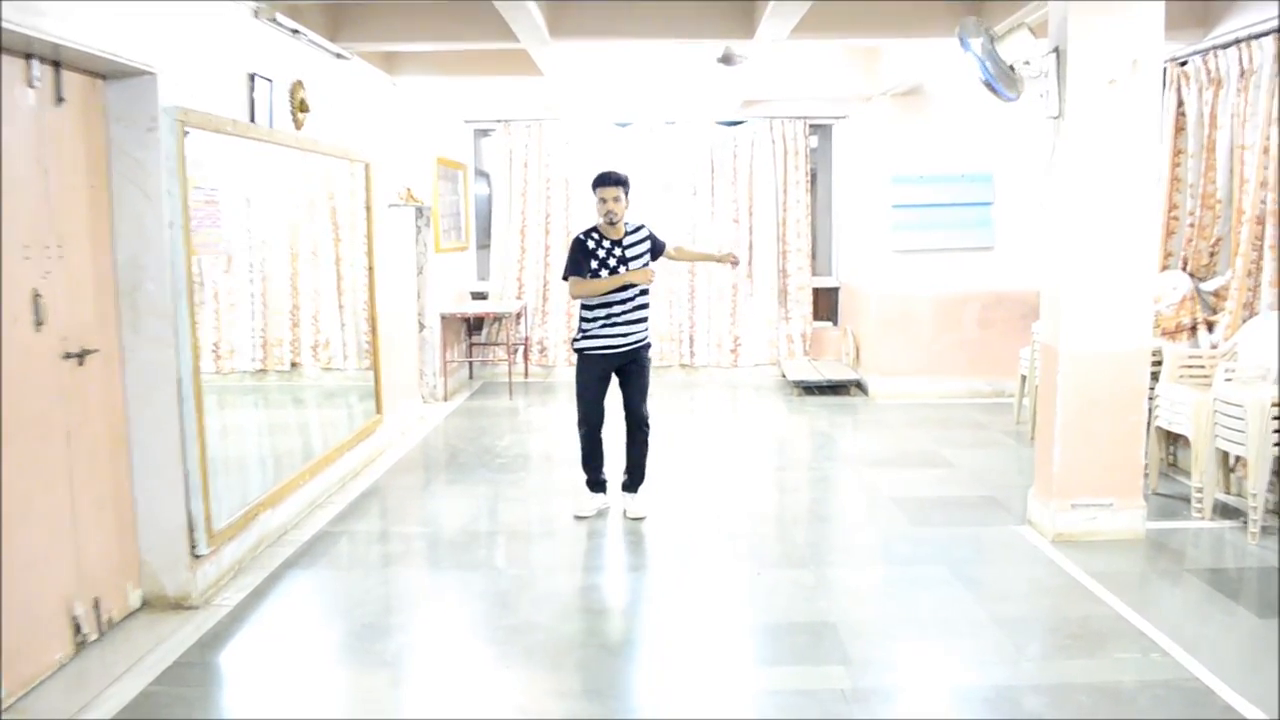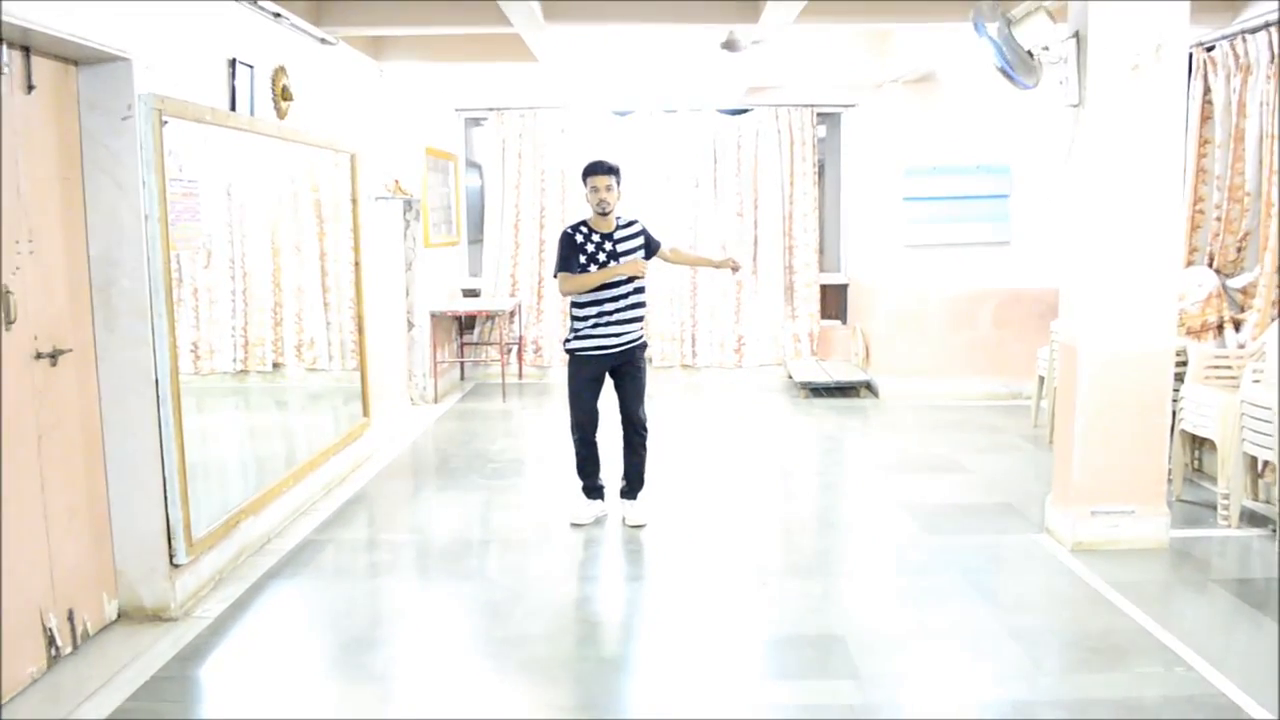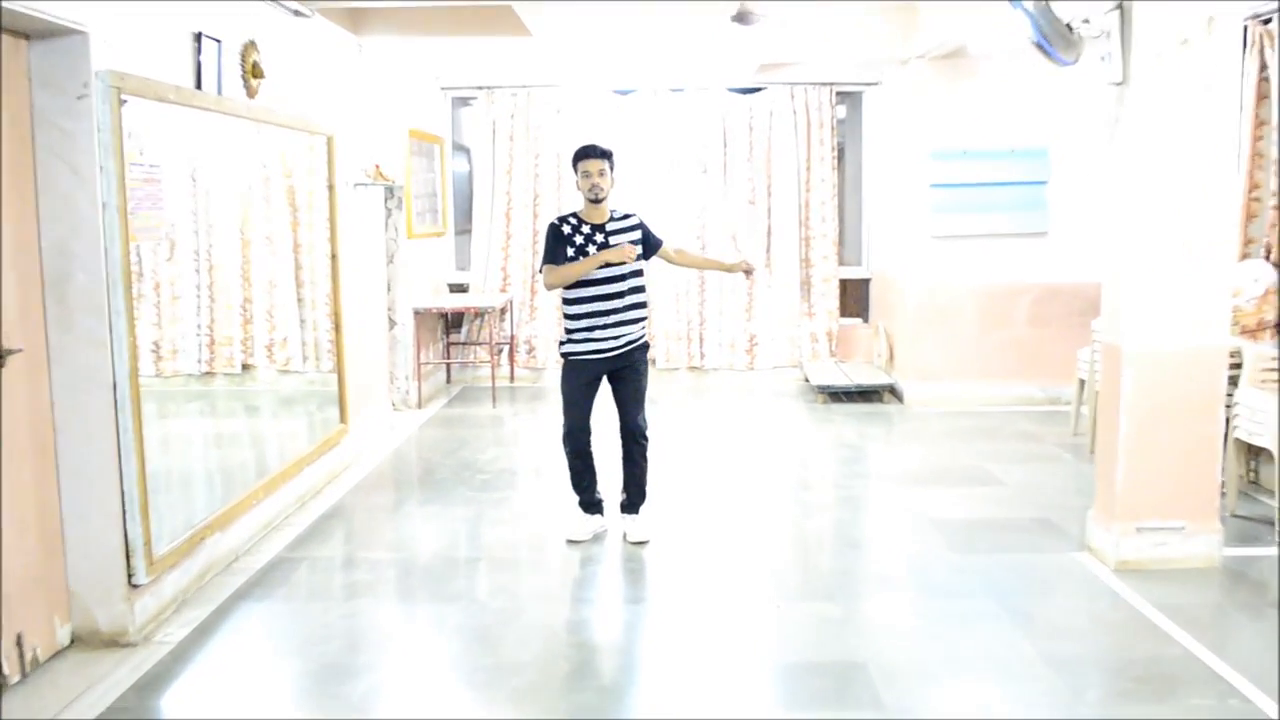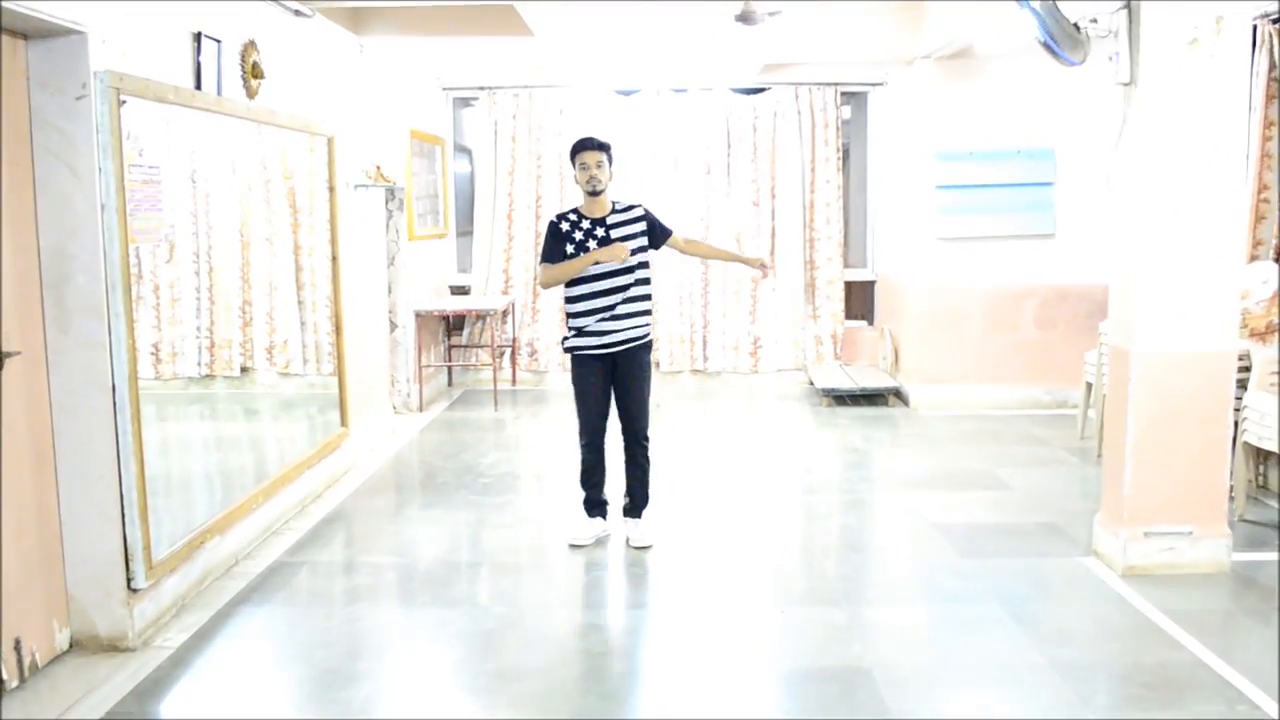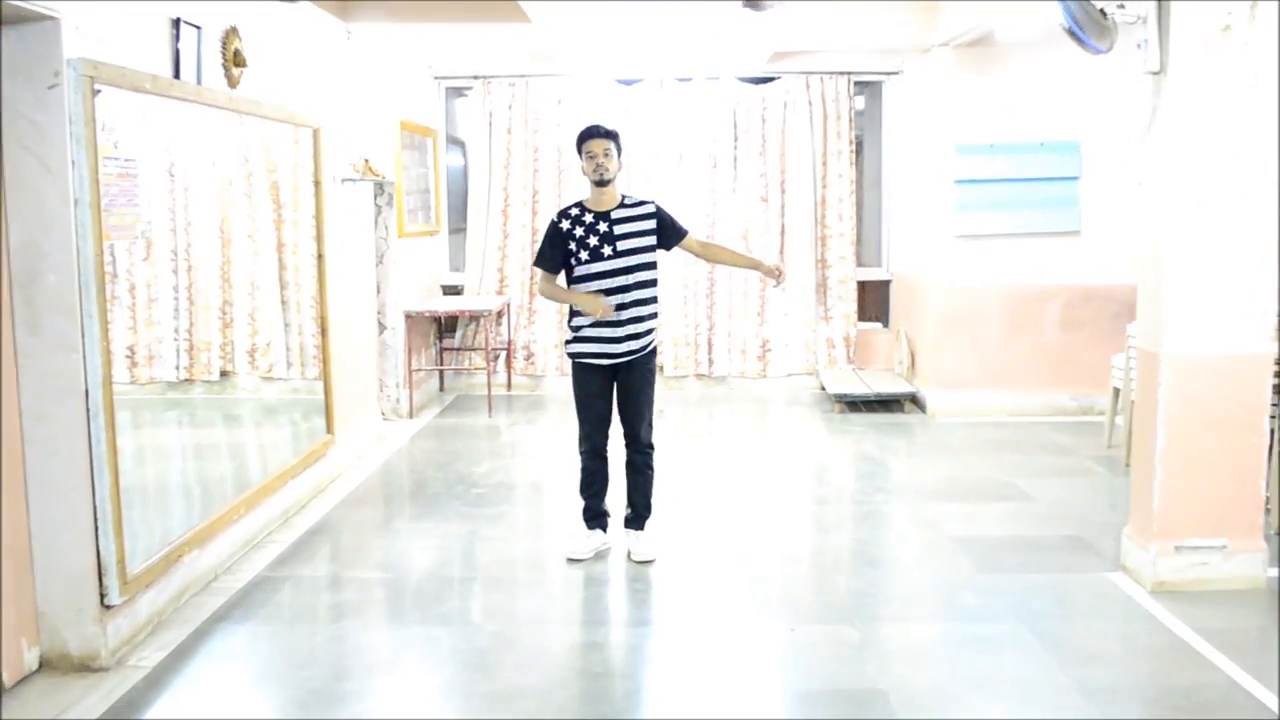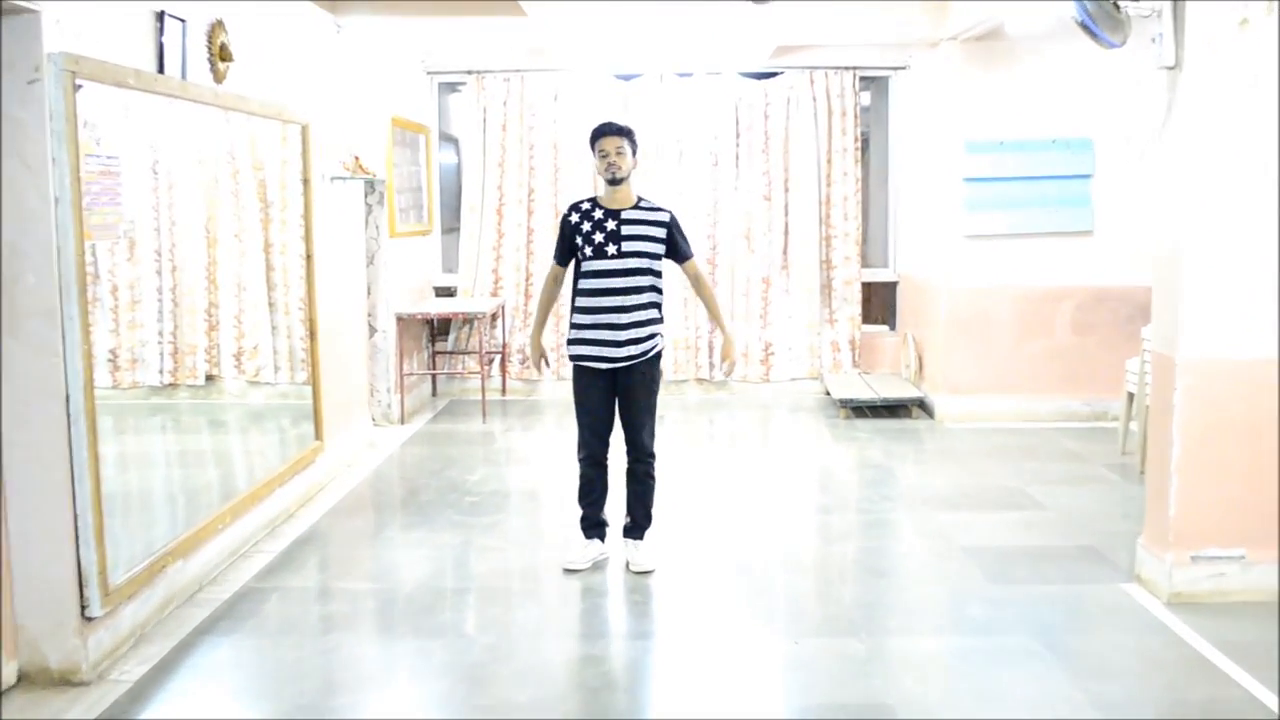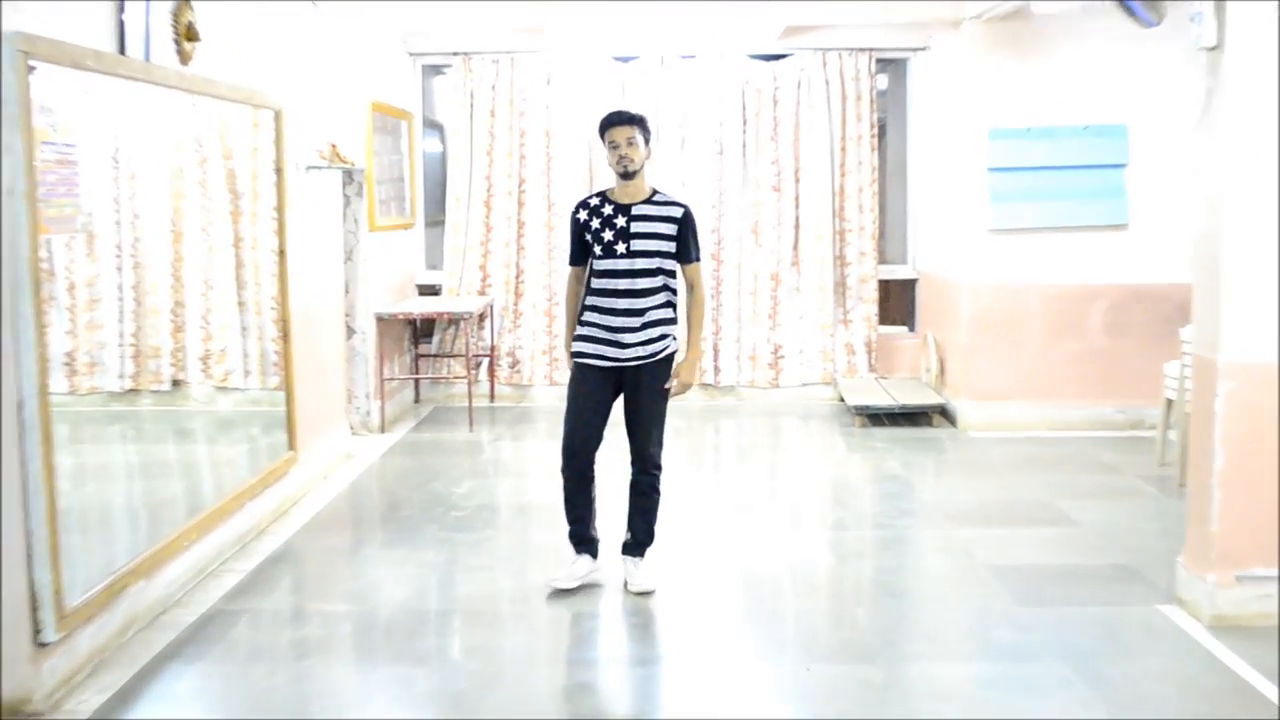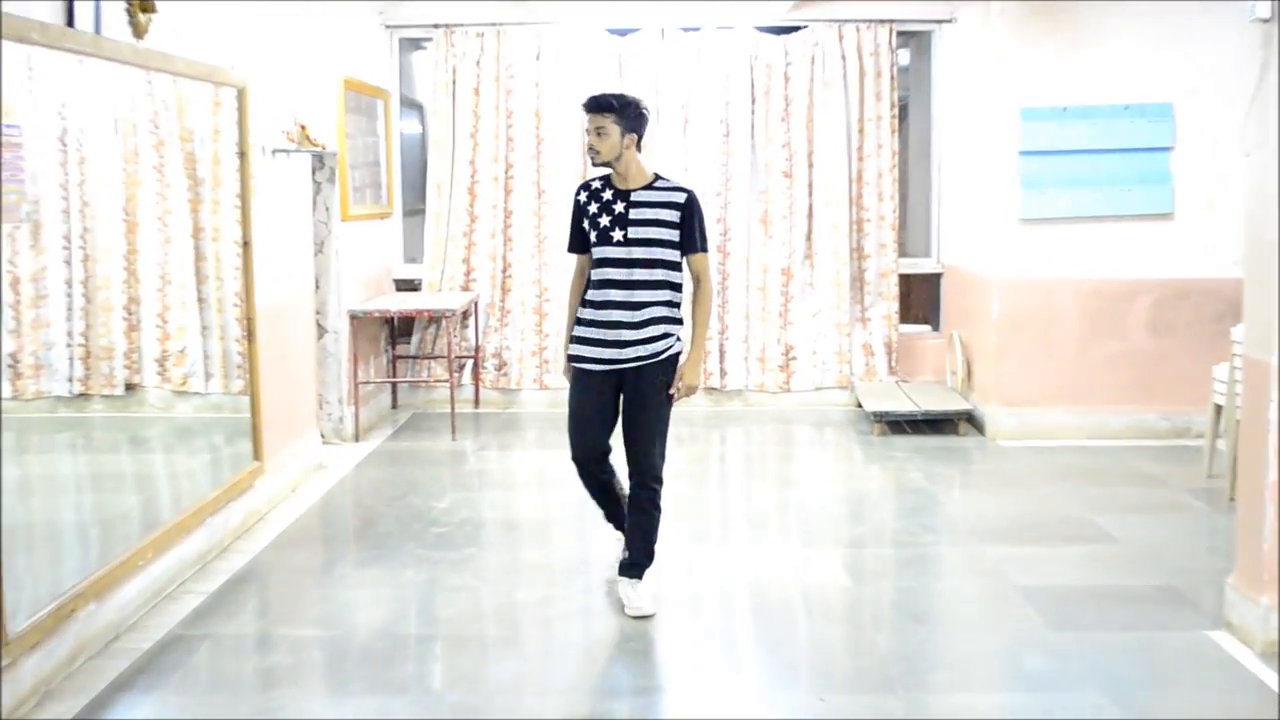
dt=0.4s
person 1, frame 1
left shoulder: (642, 234)
right shoulder: (583, 242)
left elbow: (672, 252)
right elbow: (576, 290)
left wrist: (717, 257)
right wrist: (628, 277)
left hip: (635, 347)
right hip: (594, 349)
left knee: (638, 419)
right knee: (589, 421)
left ankle: (632, 491)
right ankle: (596, 490)
person 1, frame 2
left shoulder: (635, 230)
right shoulder: (573, 237)
left elbow: (667, 253)
right elbow: (565, 286)
left wrist: (716, 263)
right wrist: (617, 269)
left hip: (630, 347)
right hip: (586, 350)
left knee: (635, 423)
right knee: (583, 426)
left ankle: (631, 497)
right ankle: (592, 497)
person 1, frame 3
left shoulder: (632, 225)
right shoulder: (561, 229)
left elbow: (672, 254)
right elbow: (550, 279)
left wrist: (727, 266)
right wrist: (603, 256)
left hip: (630, 349)
right hip: (581, 353)
left knee: (634, 430)
right knee: (575, 435)
left ankle: (632, 512)
right ankle: (591, 512)
person 1, frame 4
left shoulder: (636, 216)
right shoulder: (562, 225)
left elbow: (685, 244)
right elbow: (545, 278)
left wrist: (744, 259)
right wrist: (599, 255)
left hip: (633, 344)
right hip: (587, 349)
left knee: (636, 432)
right knee: (591, 434)
left ankle: (635, 516)
right ankle: (595, 515)
person 1, frame 5
left shoulder: (648, 213)
right shoulder: (565, 222)
left elbow: (700, 247)
right elbow: (545, 284)
left wrist: (758, 264)
right wrist: (580, 297)
left hip: (638, 349)
right hip: (589, 351)
left knee: (640, 441)
right knee: (591, 443)
left ankle: (637, 529)
right ankle: (594, 528)
person 1, frame 6
left shoulder: (661, 219)
right shoulder: (577, 216)
left elbow: (695, 275)
right elbow: (556, 275)
left wrist: (724, 332)
right wrist: (536, 336)
left hip: (642, 354)
right hip: (589, 354)
left knee: (641, 448)
right knee: (591, 450)
left ankle: (636, 538)
right ankle: (593, 537)
person 1, frame 7
left shoulder: (676, 214)
right shoulder: (586, 212)
left elbow: (695, 286)
left wrist: (691, 356)
right wrist: (569, 341)
left hip: (652, 356)
right hip: (595, 354)
left knee: (646, 460)
right knee: (575, 453)
left ankle: (635, 556)
right ankle: (584, 555)
person 1, frame 8
left shoulder: (679, 200)
right shoulder: (587, 196)
left elbow: (702, 280)
left wrist: (695, 355)
right wrist: (567, 342)
left hip: (653, 356)
right hip: (593, 353)
left knee: (645, 469)
right knee: (587, 454)
right ankle: (628, 532)
